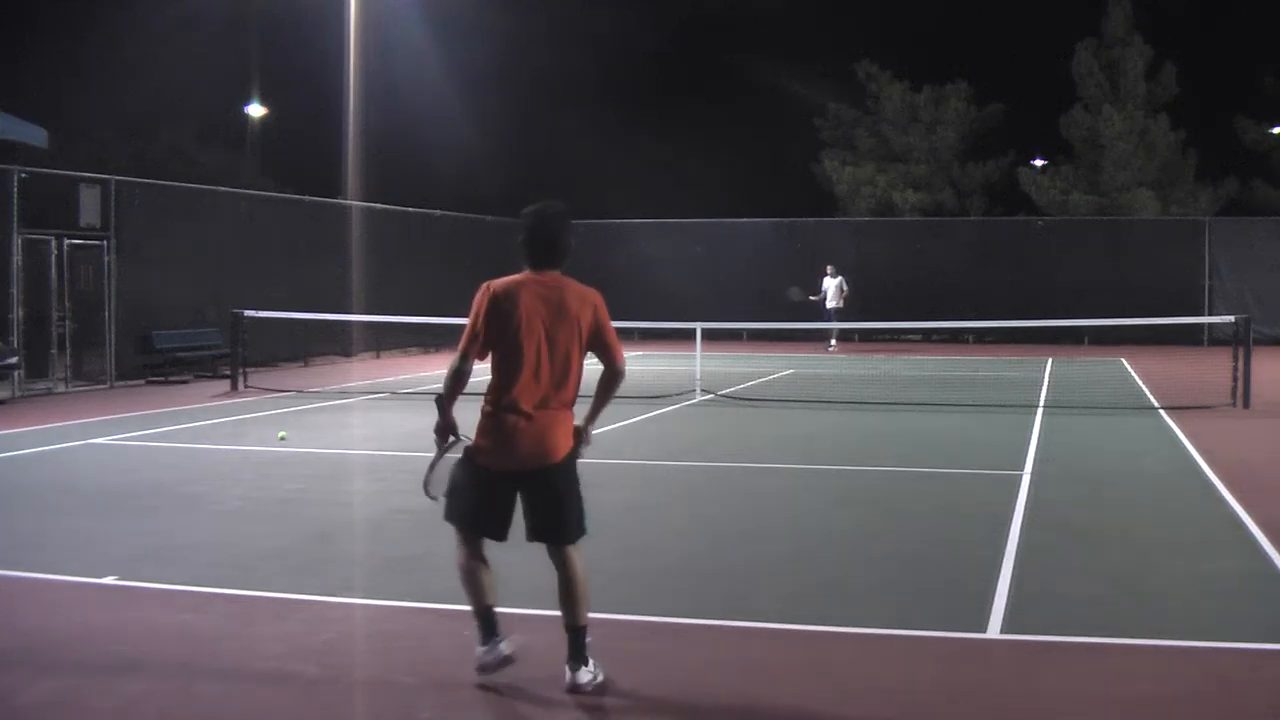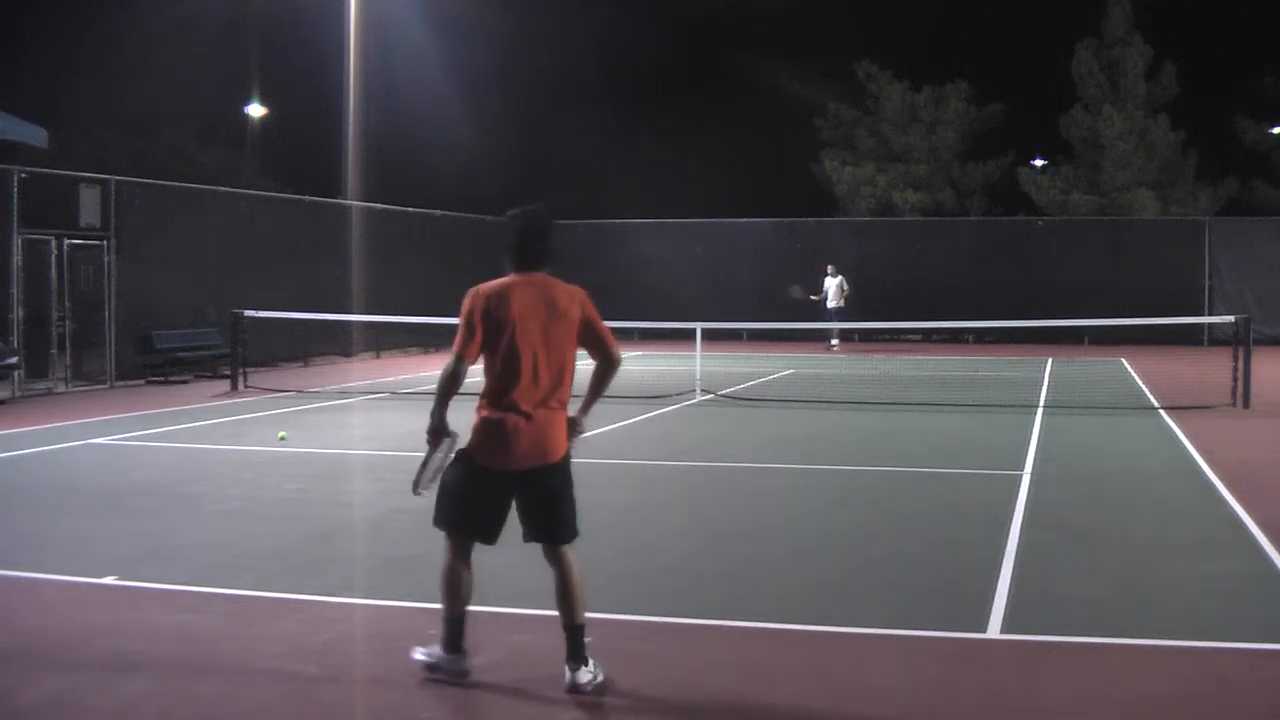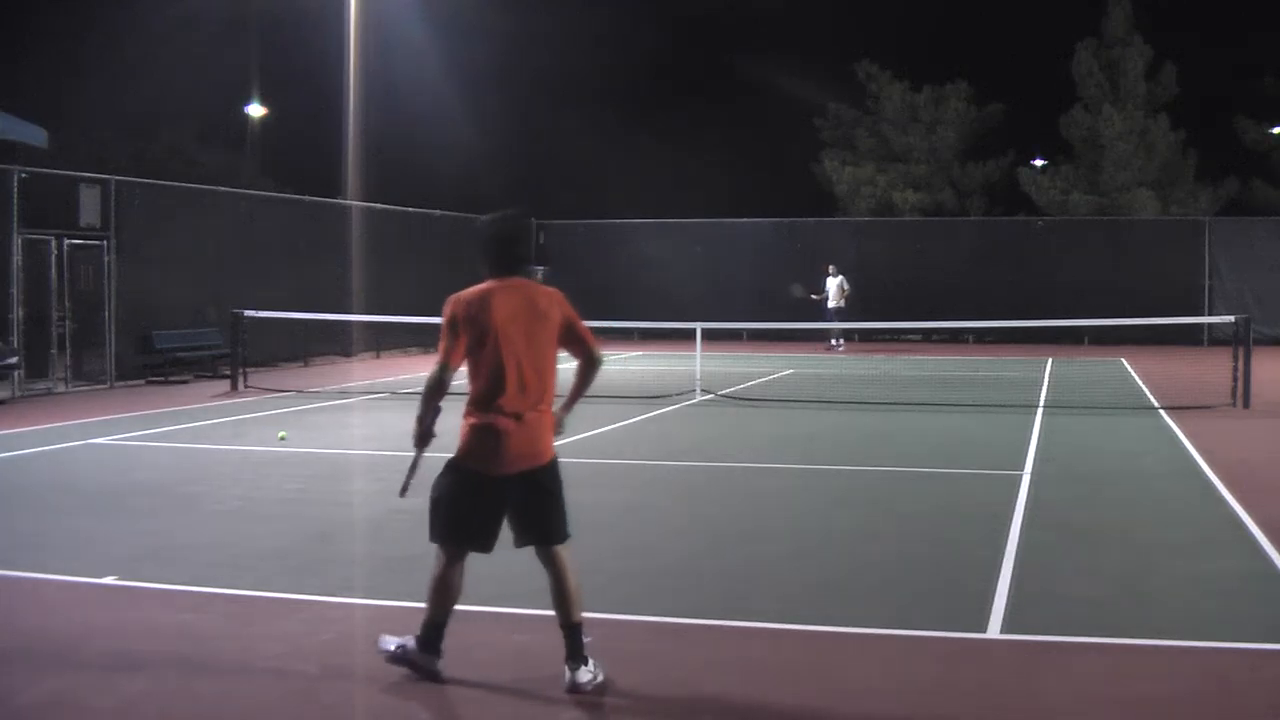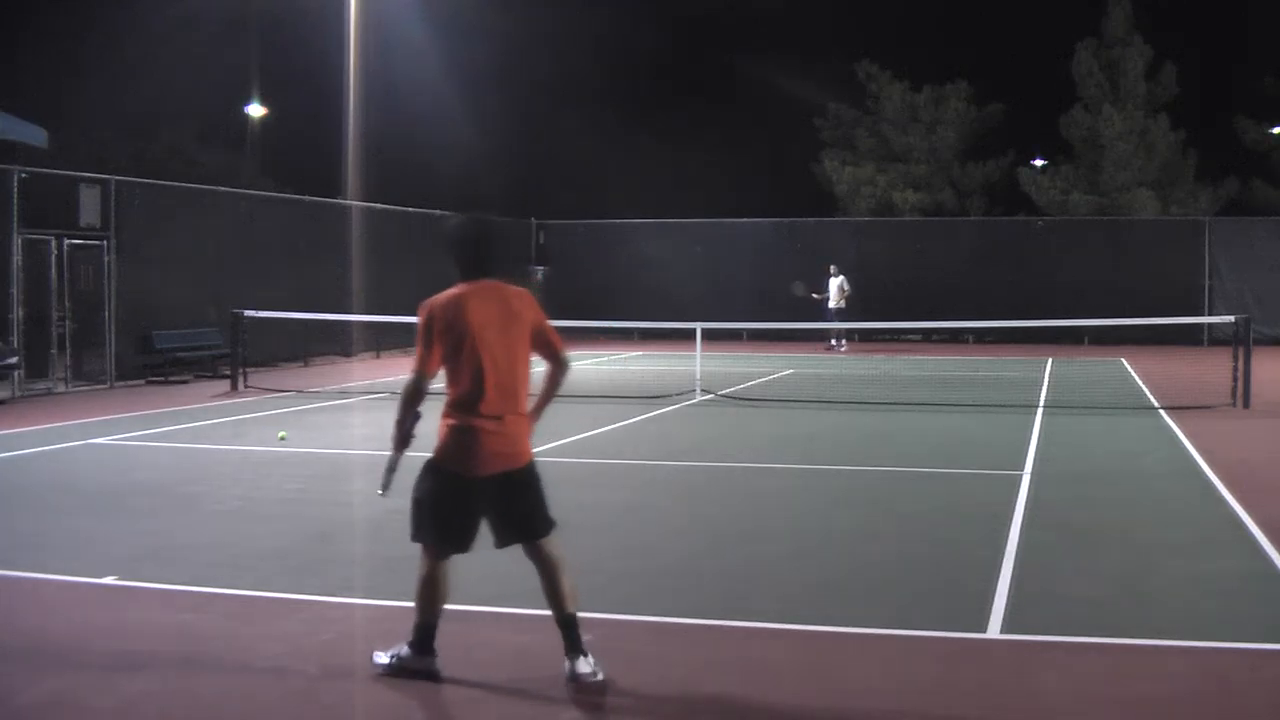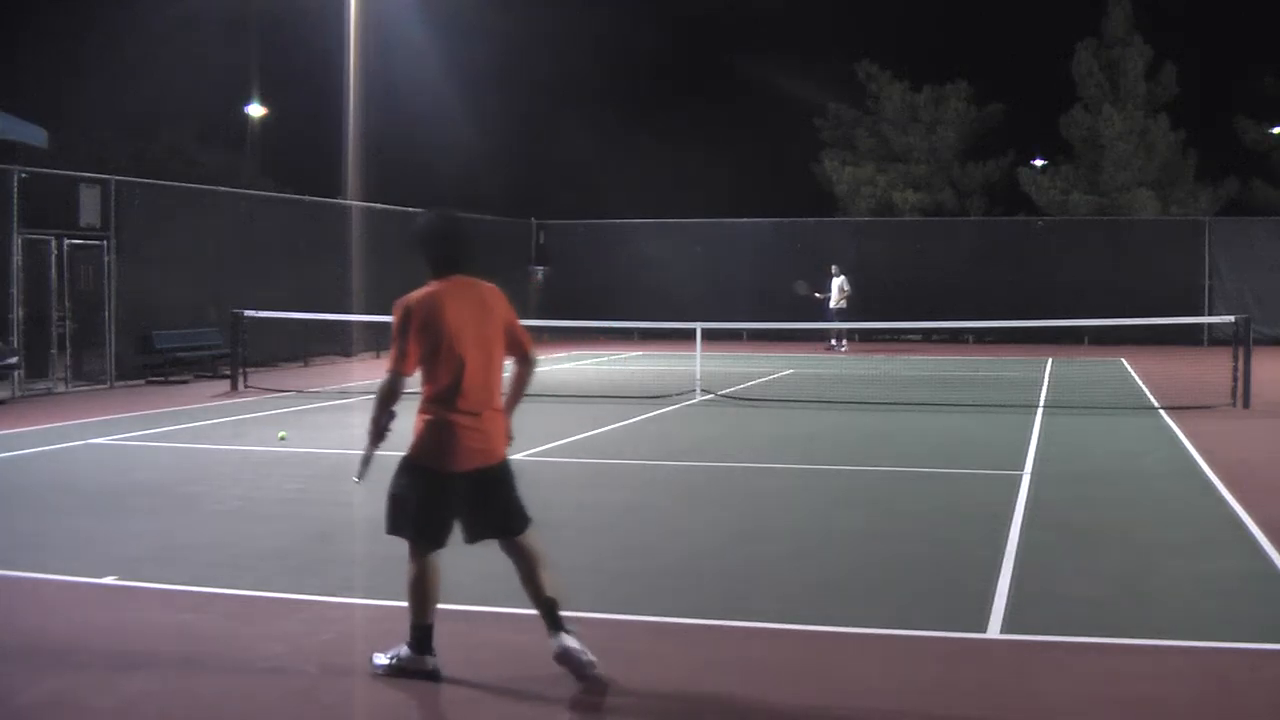
dt=0.1s
person 1, frame 1
left shoulder: (495, 294)
right shoulder: (586, 300)
left elbow: (462, 365)
right elbow: (616, 367)
left wrist: (445, 415)
right wrist: (588, 420)
left hip: (495, 442)
right hip: (553, 445)
left knee: (470, 540)
right knee: (564, 551)
left ankle: (492, 639)
right ankle: (579, 663)
person 1, frame 2
left shoulder: (484, 297)
right shoulder: (573, 299)
left elbow: (457, 369)
right elbow: (611, 360)
left wrist: (437, 418)
right wrist: (580, 414)
left hip: (492, 443)
right hip: (549, 445)
left knee: (457, 543)
right knee: (560, 552)
left ankle: (452, 651)
right ankle: (578, 663)
person 1, frame 3
left shoulder: (467, 304)
right shoulder: (552, 300)
left elbow: (441, 379)
right elbow: (592, 359)
left wrist: (423, 425)
right wrist: (561, 412)
left hip: (483, 449)
right hip: (536, 452)
left knee: (451, 552)
right knee: (554, 553)
left ankle: (426, 648)
right ankle: (579, 663)
person 1, frame 4
left shoulder: (440, 308)
right shoulder: (522, 301)
left elbow: (419, 382)
right elbow: (558, 361)
left wrist: (402, 429)
right wrist: (531, 414)
left hip: (461, 450)
right hip: (513, 449)
left knee: (435, 552)
right knee: (543, 549)
left ankle: (420, 652)
right ankle: (578, 655)
person 1, frame 5
left shoulder: (415, 307)
right shoulder: (492, 296)
left elbow: (395, 381)
right elbow: (527, 359)
left wrist: (377, 428)
left hip: (439, 447)
right hip: (490, 444)
left knee: (422, 549)
right knee: (516, 540)
left ankle: (418, 652)
right ankle: (563, 637)
